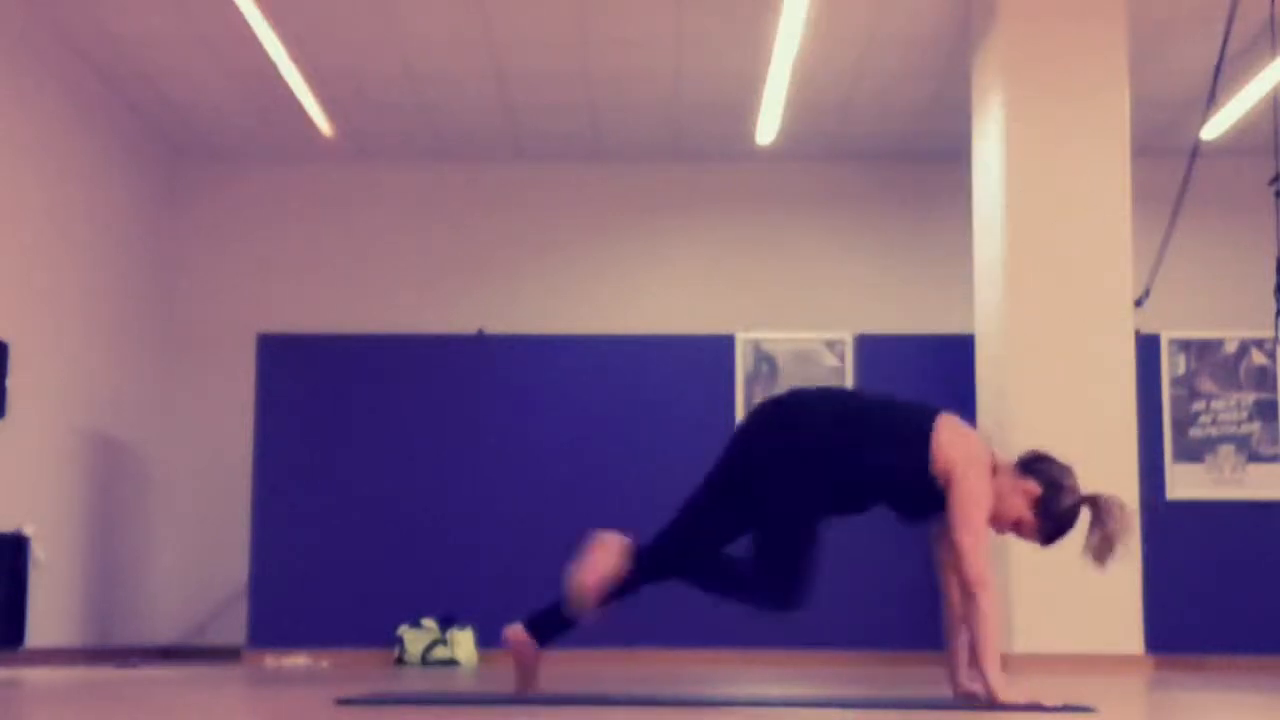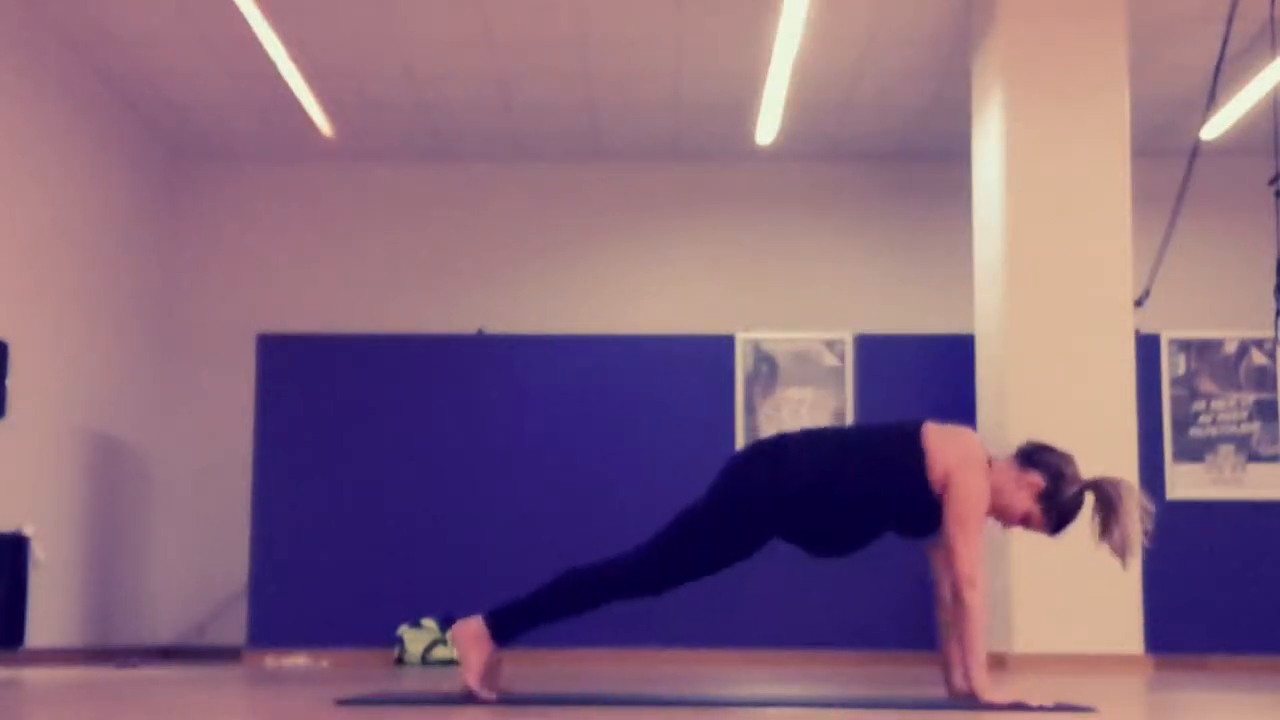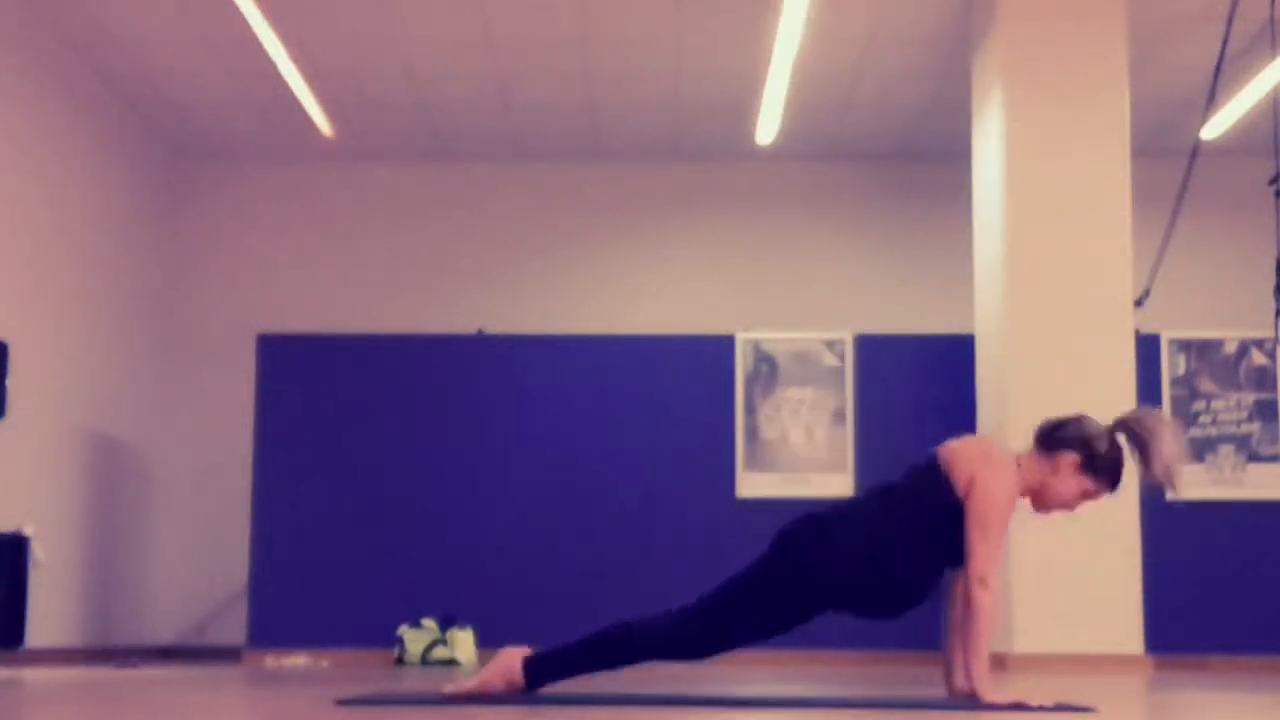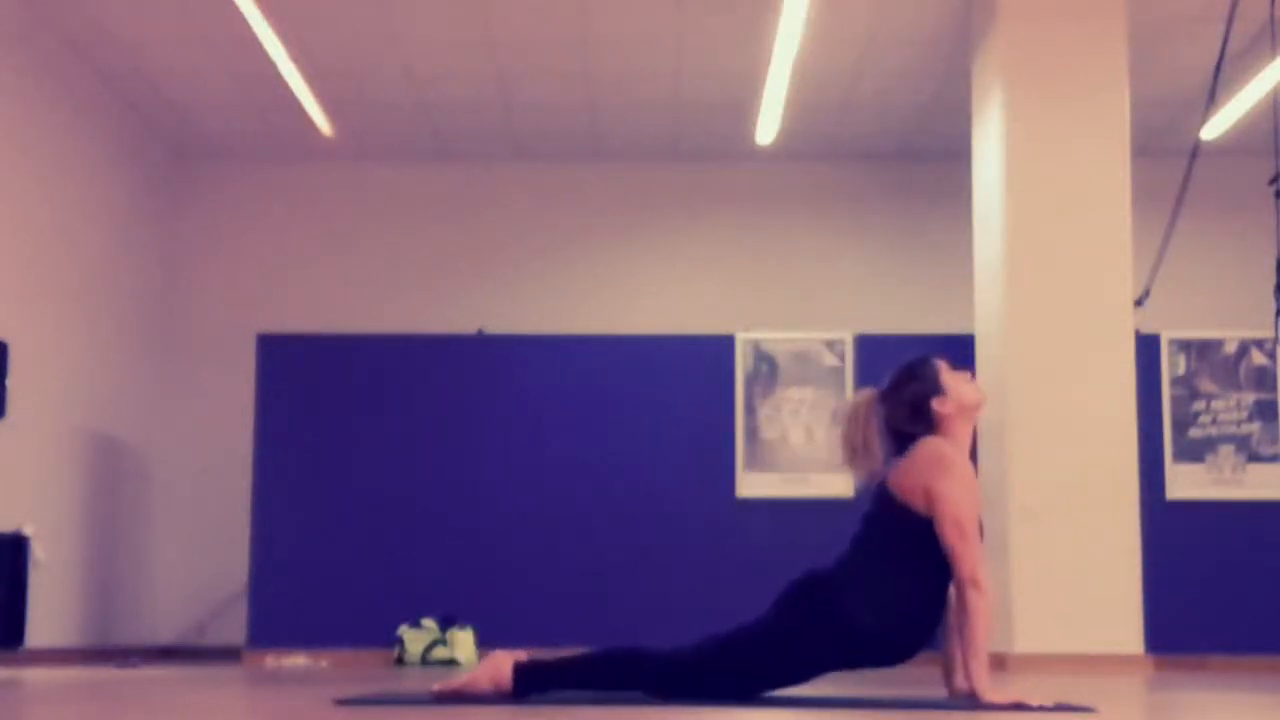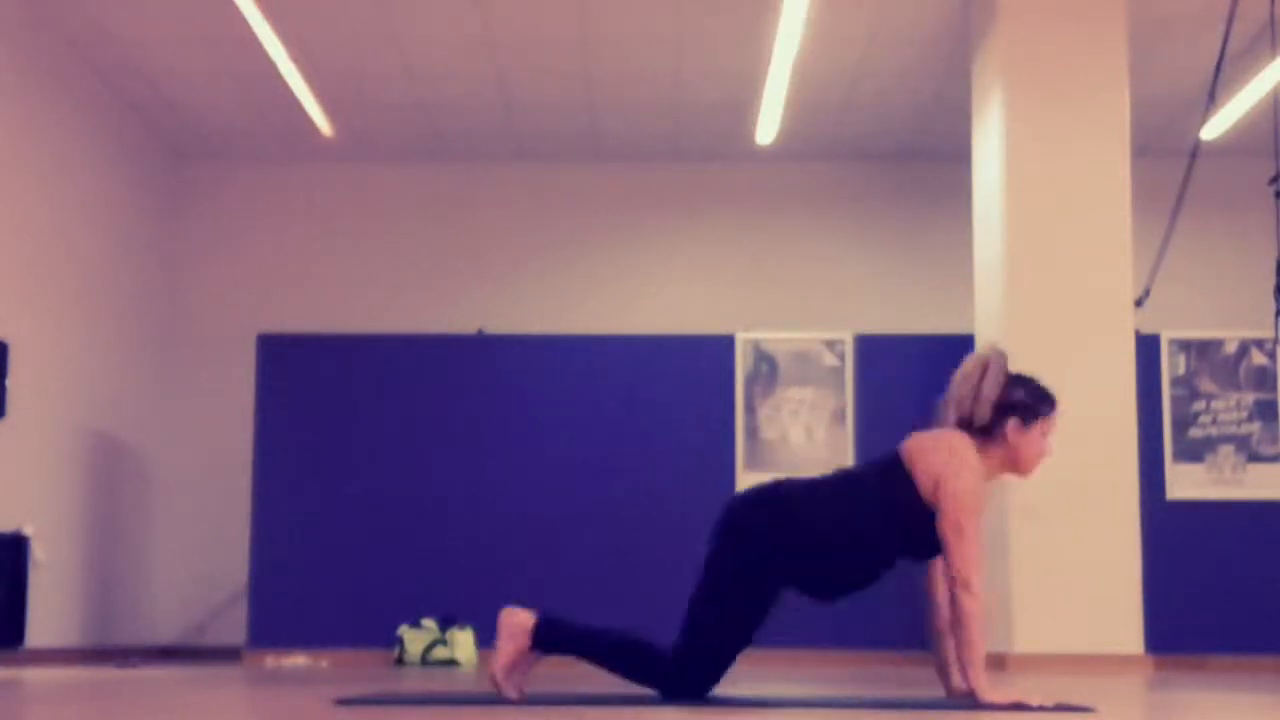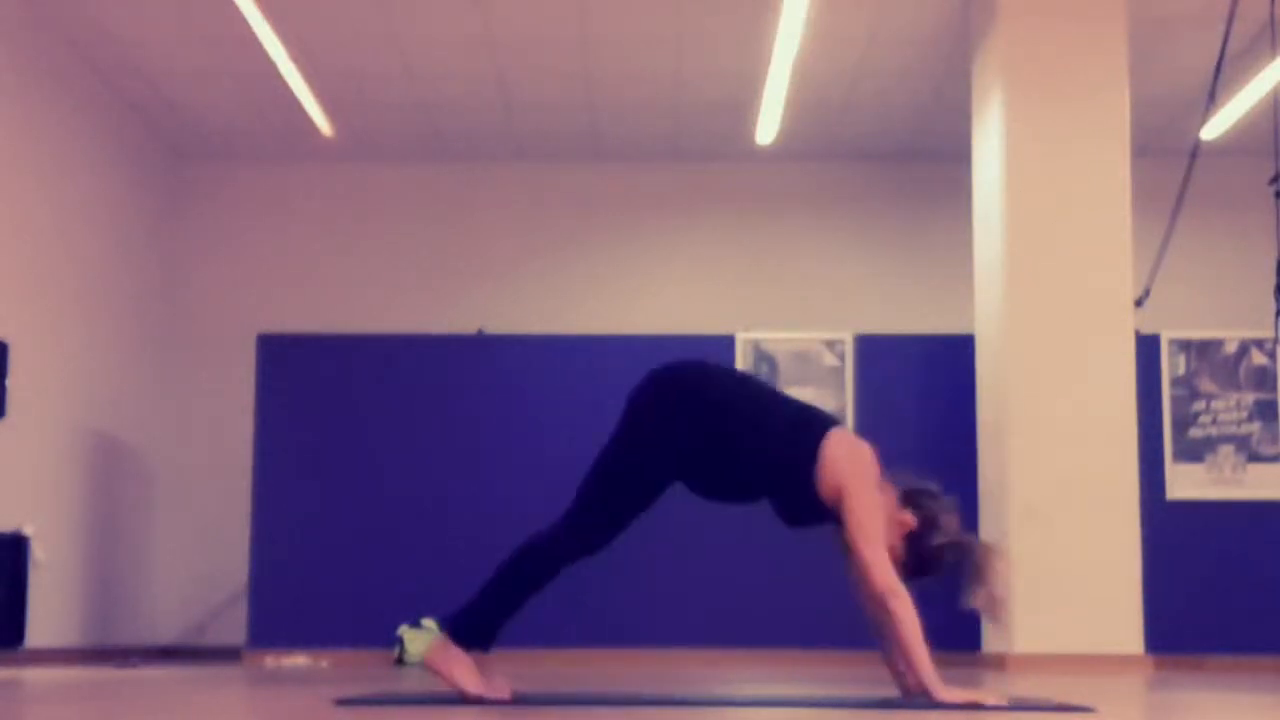
dt=0.2s
person 1, frame 1
left shoulder: (966, 473)
right shoulder: (973, 471)
left elbow: (955, 582)
right elbow: (974, 580)
left wrist: (962, 671)
right wrist: (994, 682)
left hip: (793, 440)
right hip: (791, 440)
left knee: (679, 552)
right knee: (779, 585)
left ankle: (533, 632)
right ankle: (626, 556)
person 1, frame 2
left shoulder: (962, 473)
right shoulder: (970, 471)
left elbow: (947, 584)
right elbow: (966, 583)
left wrist: (955, 675)
right wrist: (980, 683)
left hip: (779, 481)
right hip: (775, 483)
left knee: (644, 570)
right knee: (646, 572)
left ankle: (489, 631)
right ankle: (483, 629)
person 1, frame 3
left shoulder: (988, 474)
right shoulder: (993, 469)
left elbow: (966, 581)
right elbow: (978, 581)
left wrist: (956, 673)
right wrist: (977, 683)
left hip: (823, 556)
right hip: (821, 559)
left knee: (688, 632)
right knee: (689, 635)
left ankle: (535, 664)
right ankle: (531, 668)
person 1, frame 4
left shoulder: (928, 462)
right shoulder: (944, 464)
left elbow: (946, 579)
right elbow: (970, 581)
left wrist: (957, 675)
right wrist: (981, 684)
left hip: (833, 616)
right hip: (832, 622)
left knee: (681, 670)
right knee: (680, 676)
left ankle: (518, 668)
right ankle: (514, 673)
person 1, frame 5
left shoulder: (946, 453)
right shoulder: (957, 459)
left elbow: (940, 579)
right elbow: (965, 580)
left wrist: (955, 675)
right wrist: (978, 684)
left hip: (766, 528)
right hip: (767, 540)
left knee: (685, 676)
right knee: (687, 677)
left ankle: (536, 630)
right ankle: (534, 631)
person 1, frame 6
left shoulder: (859, 479)
right shoulder: (859, 488)
left elbow: (878, 593)
right elbow: (886, 592)
left wrist: (908, 674)
right wrist: (933, 687)
left hip: (692, 409)
right hip: (679, 412)
left knee: (579, 536)
right knee: (580, 532)
right ankle: (453, 640)
